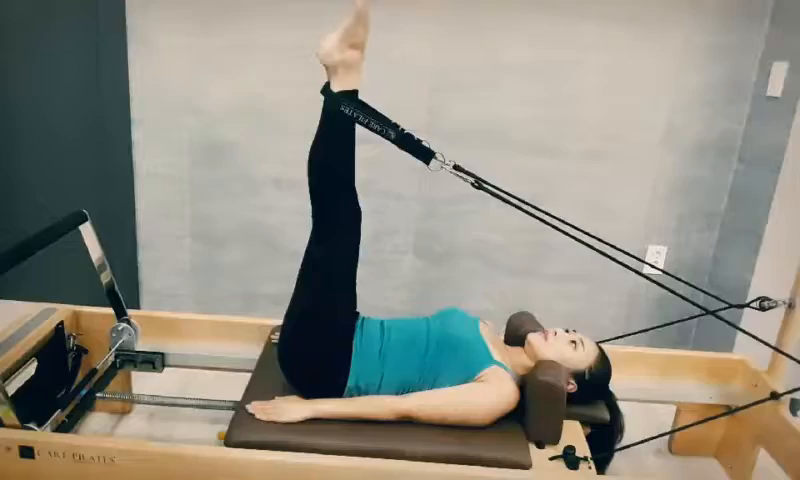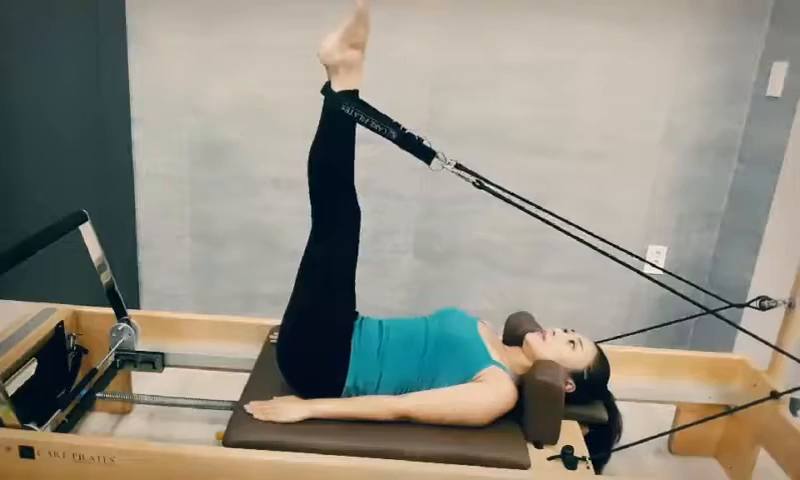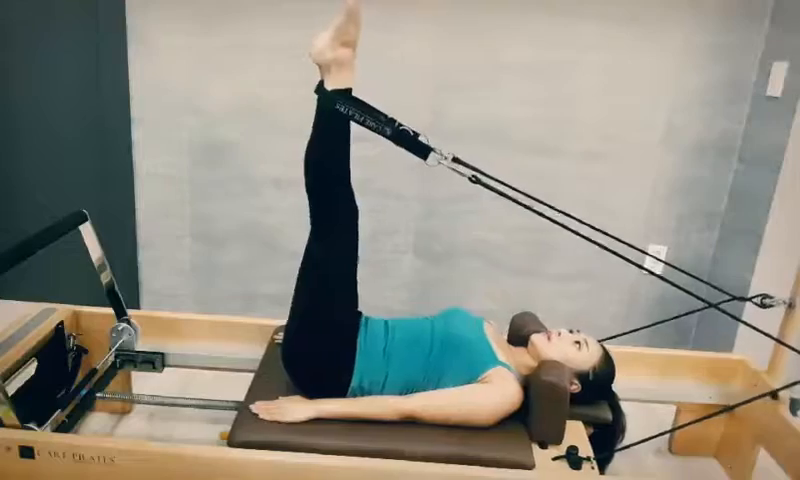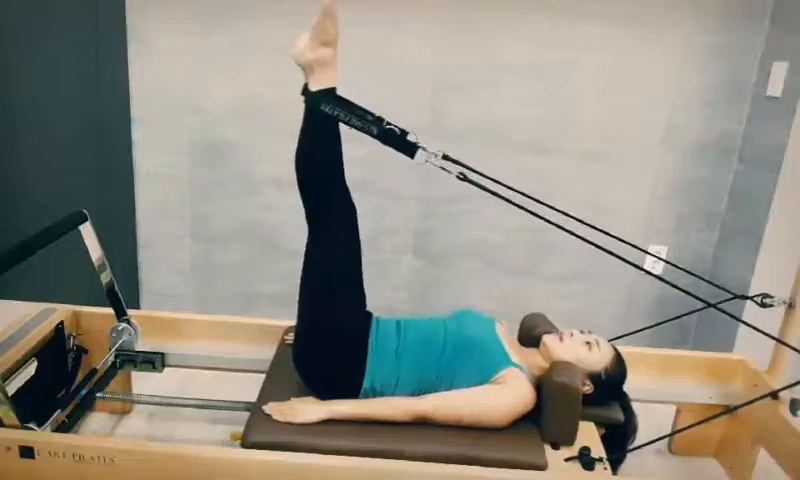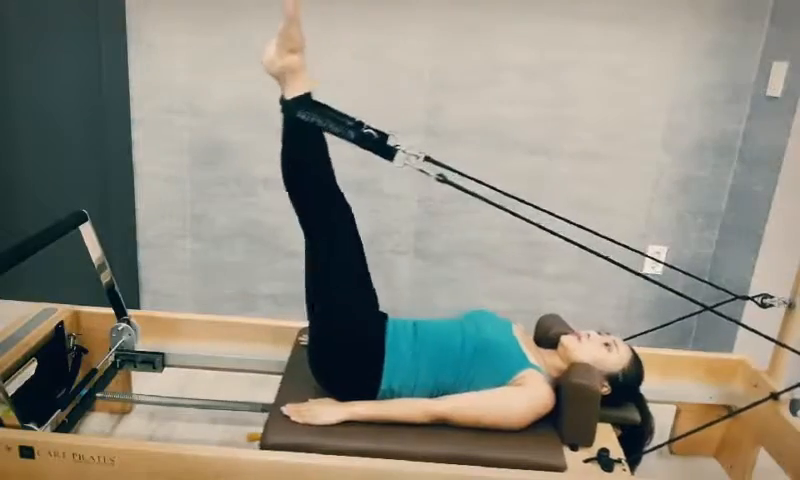
dt=0.2s
person 1, frame 1
left shoulder: (501, 393)
right shoulder: (491, 338)
left elbow: (403, 407)
left wrist: (310, 407)
left hip: (325, 366)
right hip: (343, 340)
left knee: (335, 225)
person 1, frame 2
left shoulder: (500, 393)
right shoulder: (489, 338)
left elbow: (401, 408)
left wrist: (308, 407)
left hip: (324, 366)
right hip: (340, 341)
left knee: (334, 224)
person 1, frame 3
left shoulder: (505, 394)
right shoulder: (494, 339)
left elbow: (406, 409)
left wrist: (313, 408)
left hip: (329, 367)
right hip: (348, 341)
left knee: (333, 221)
person 1, frame 4
left shoulder: (517, 395)
right shoulder: (505, 339)
left elbow: (418, 410)
left wrist: (325, 409)
left hip: (341, 368)
right hip: (359, 340)
left knee: (331, 221)
right knee: (334, 214)
person 1, frame 5
left shoulder: (535, 395)
right shoulder: (523, 340)
left elbow: (436, 410)
left wrist: (343, 411)
left hip: (360, 366)
right hip: (377, 338)
left knee: (329, 224)
right knee: (329, 218)
